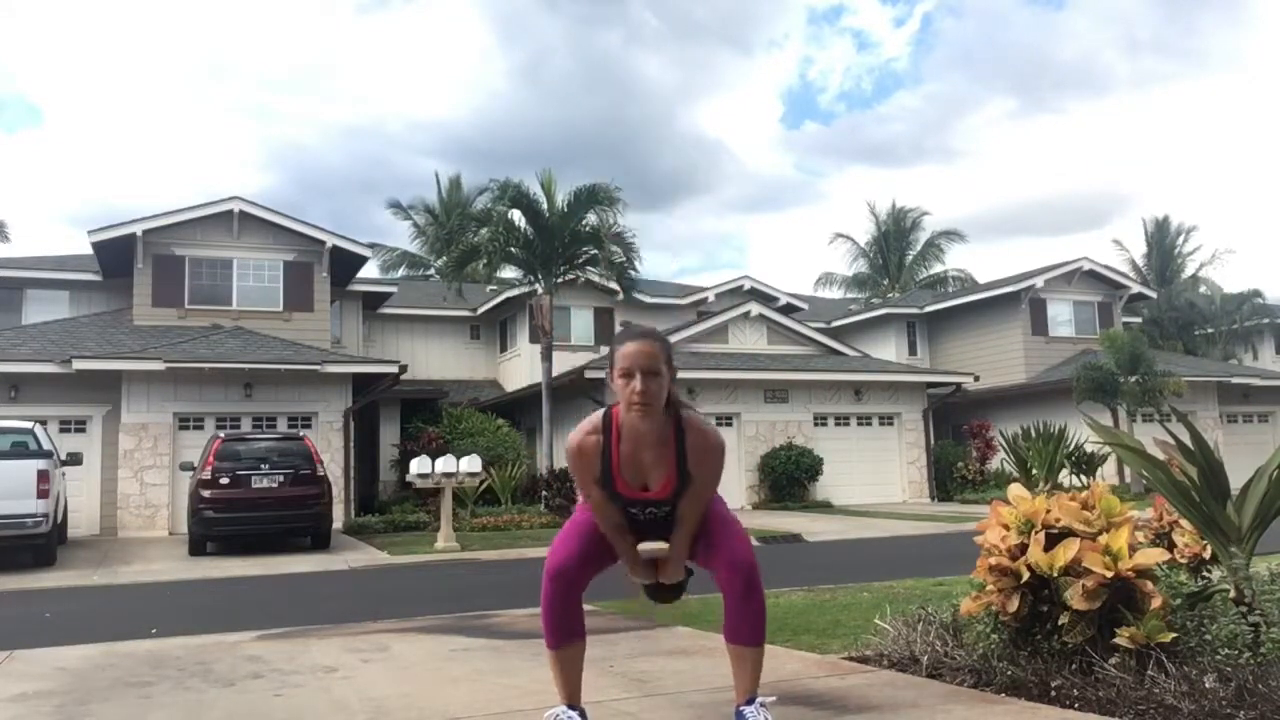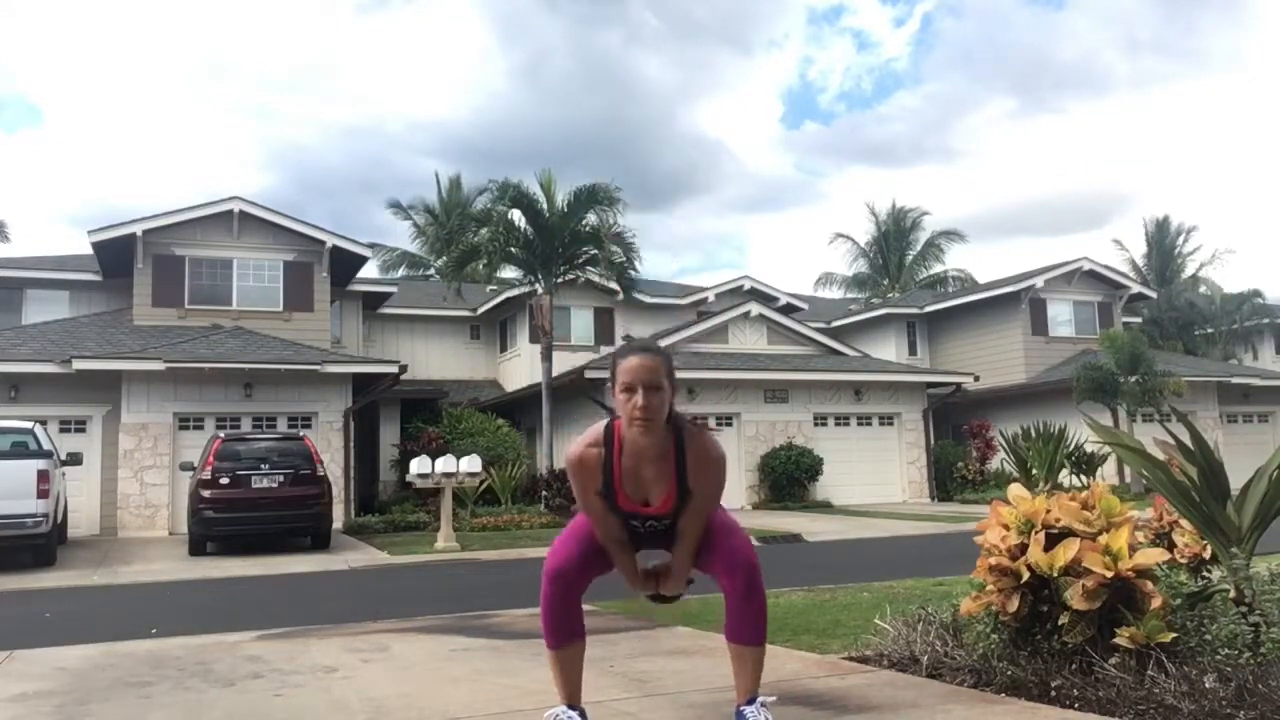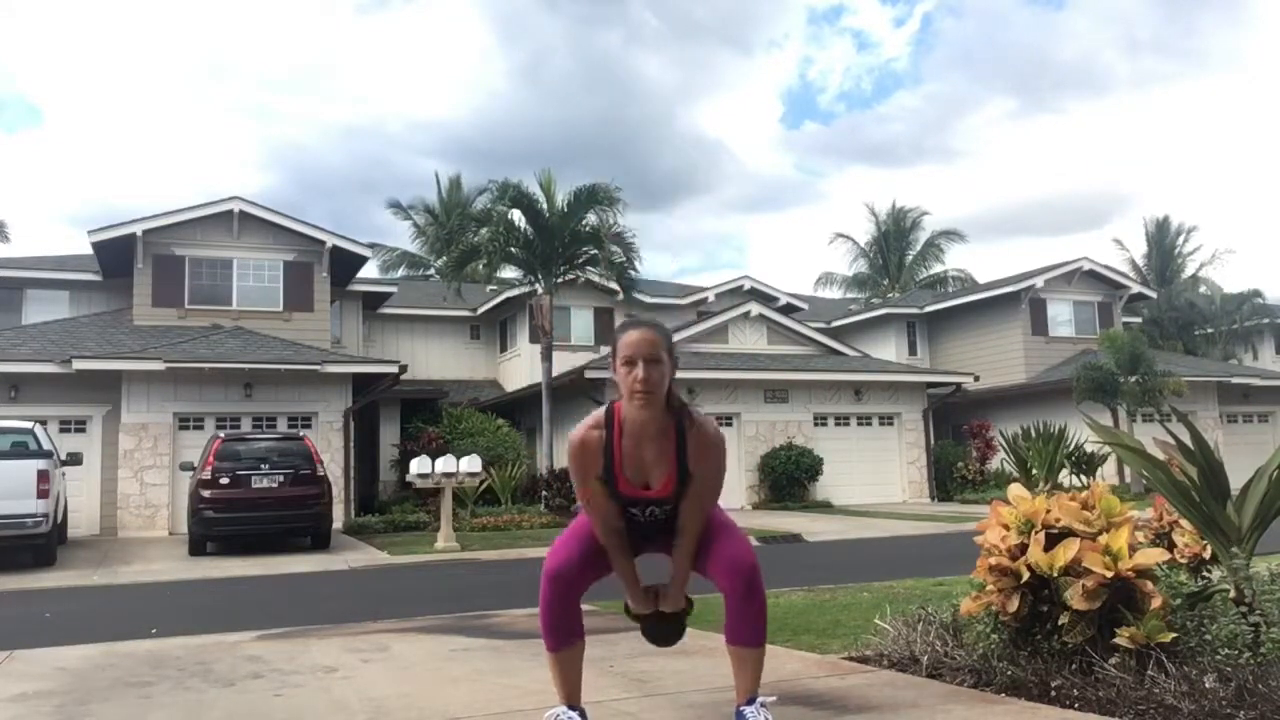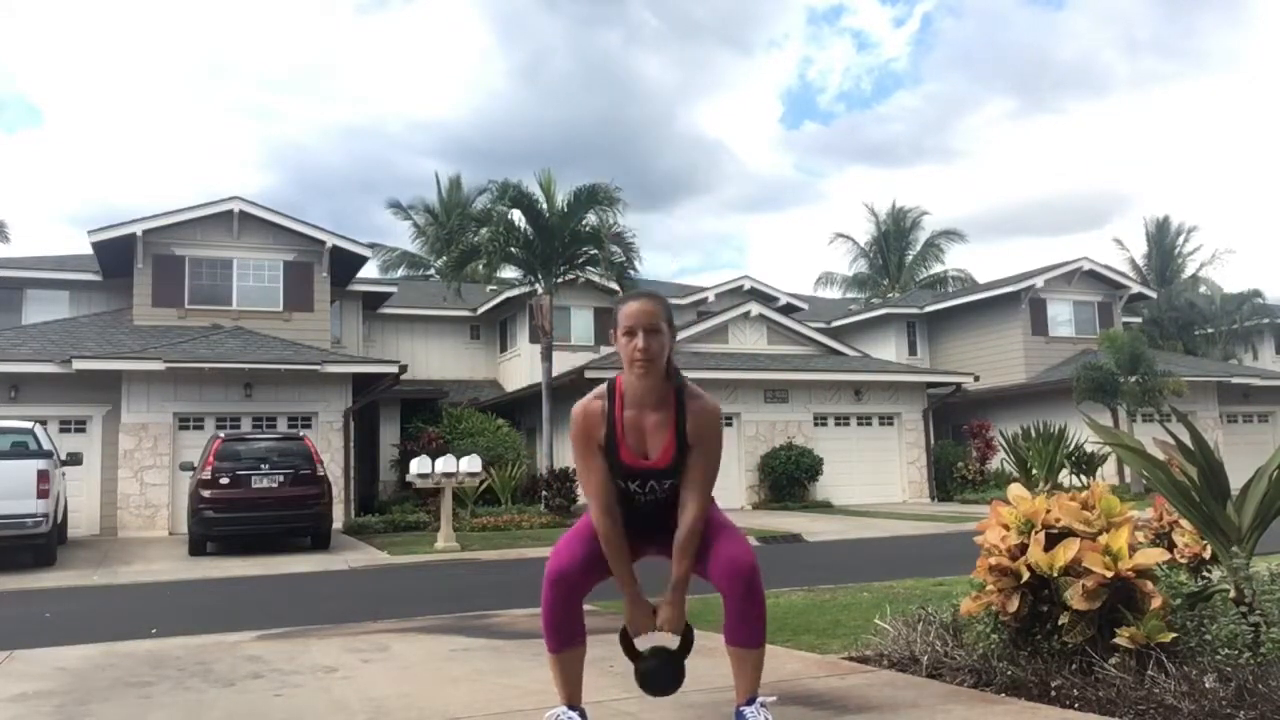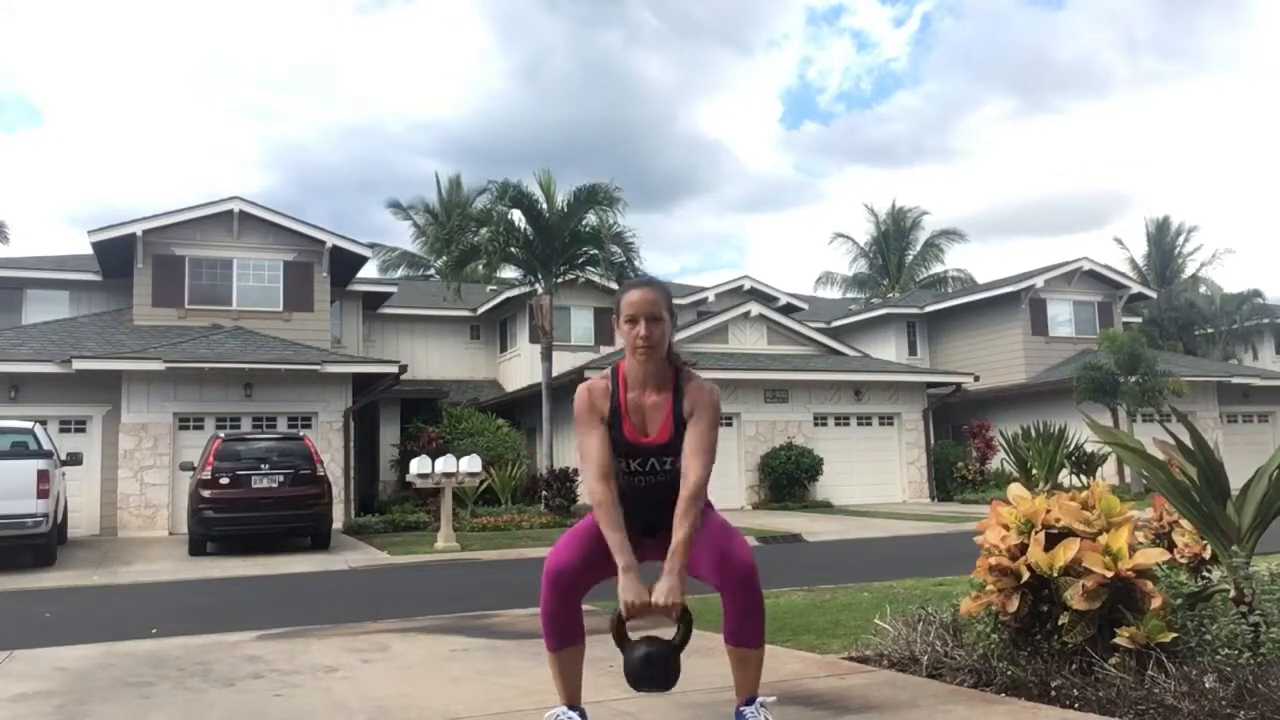
dt=0.1s
person 1, frame 1
left shoulder: (702, 439)
right shoulder: (585, 442)
left elbow: (688, 517)
right elbow: (610, 519)
left wrist: (673, 564)
right wrist: (635, 566)
left hip: (684, 514)
right hip: (616, 518)
left knee: (741, 570)
right knee: (559, 574)
person 1, frame 2
left shoulder: (703, 451)
right shoulder: (586, 454)
left elbow: (690, 530)
right elbow: (610, 532)
left wrist: (675, 577)
right wrist: (636, 577)
left hip: (684, 525)
right hip: (617, 527)
left knee: (743, 572)
right knee: (558, 575)
person 1, frame 3
left shoulder: (703, 436)
right shoulder: (587, 439)
left elbow: (690, 528)
right elbow: (608, 527)
left wrist: (676, 587)
right wrist: (633, 590)
left hip: (682, 520)
right hip: (619, 523)
left knee: (743, 573)
right knee: (558, 575)
person 1, frame 4
left shoulder: (700, 409)
right shoulder: (590, 412)
left elbow: (694, 507)
right elbow: (600, 507)
left wrist: (675, 596)
right wrist: (632, 596)
left hip: (682, 521)
right hip: (621, 524)
left knee: (743, 571)
right knee: (560, 575)
person 1, frame 5
left shoulder: (699, 394)
right shoulder: (593, 395)
left elbow: (694, 483)
right elbow: (599, 486)
left wrist: (673, 573)
right wrist: (627, 571)
left hip: (683, 516)
right hip: (620, 518)
left knee: (740, 570)
right knee: (558, 573)
